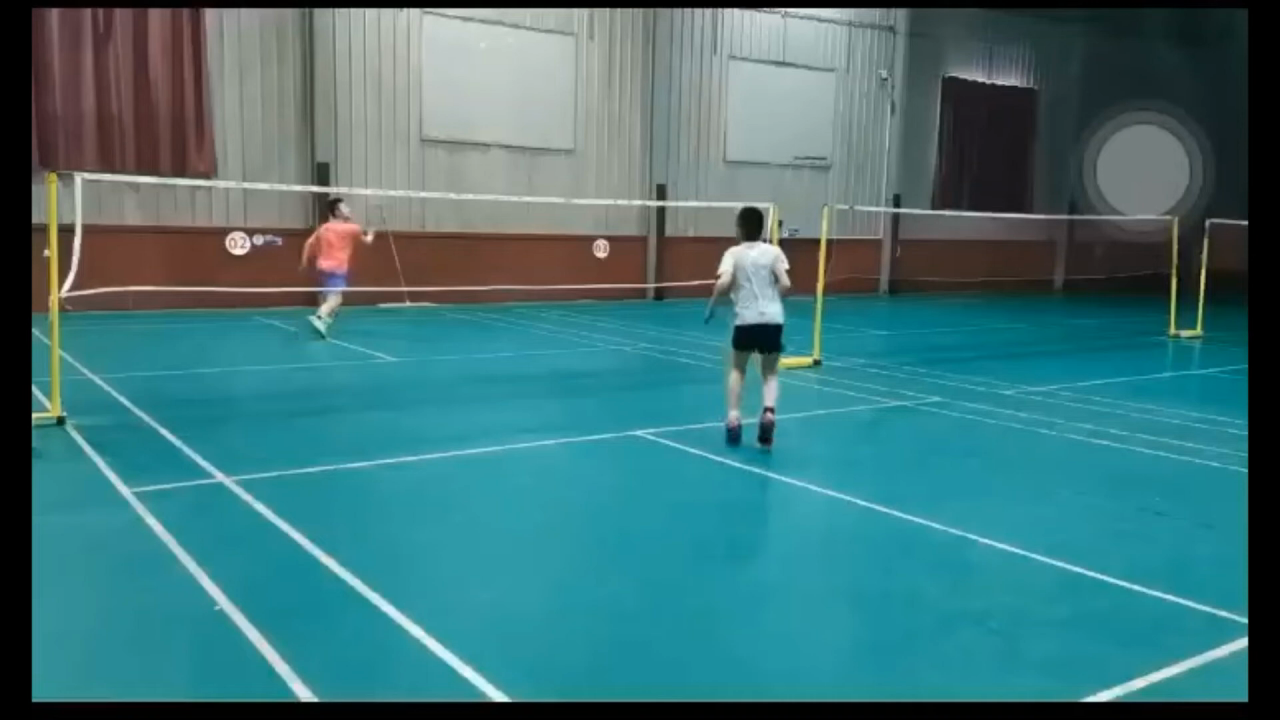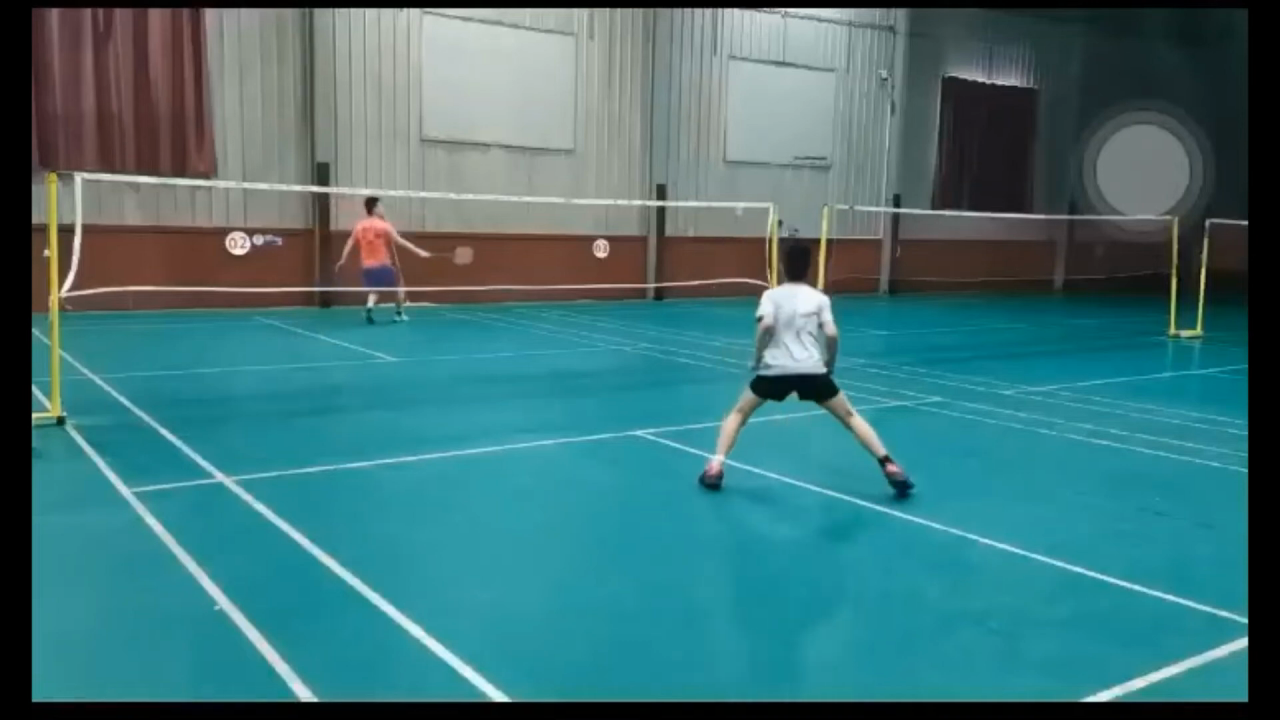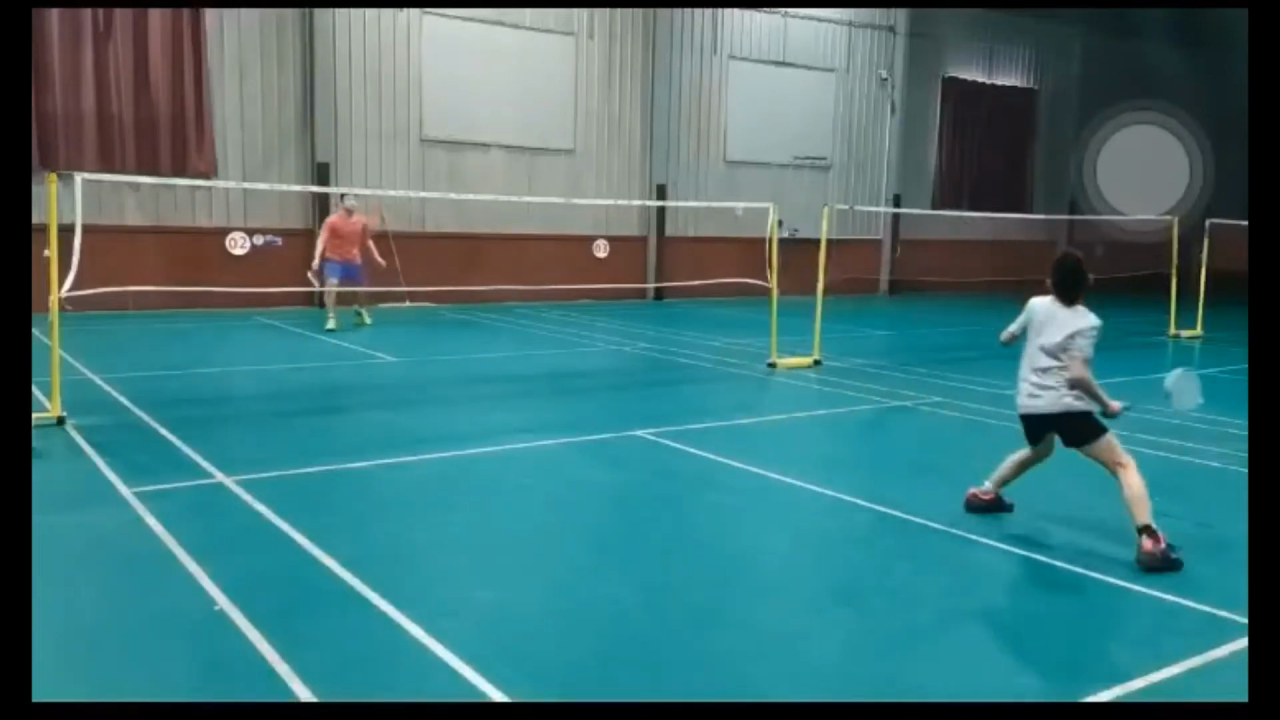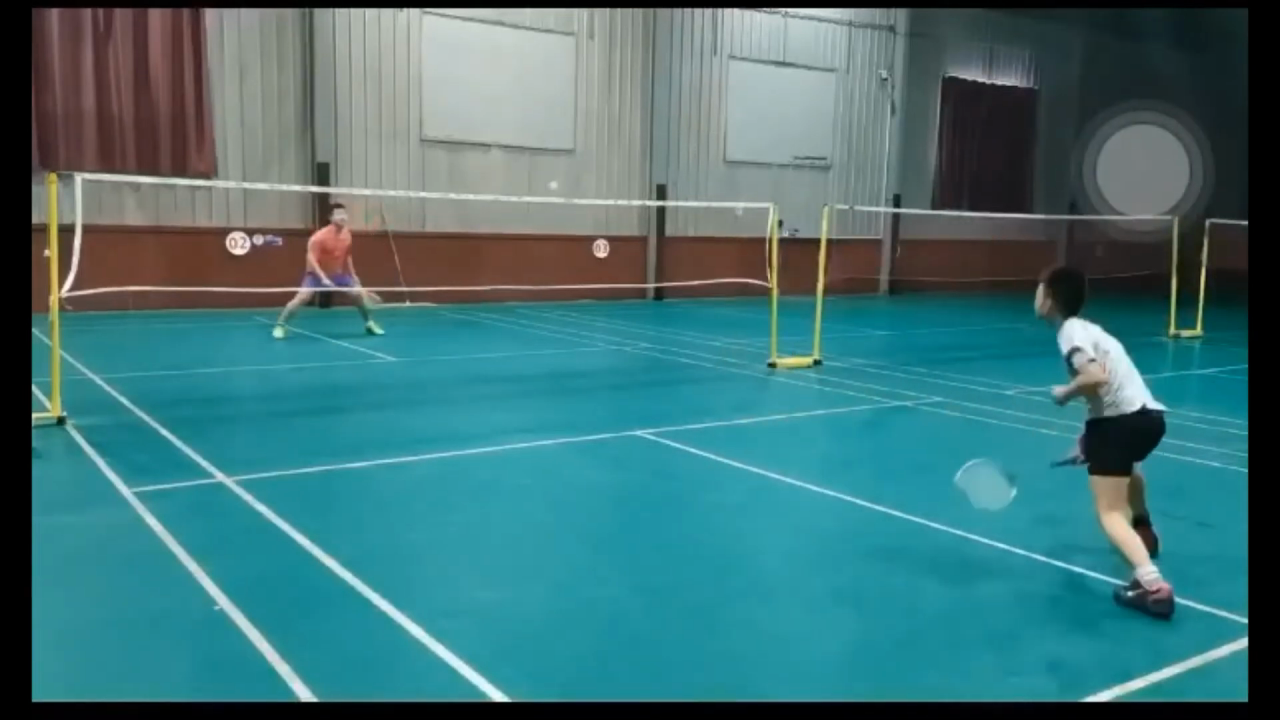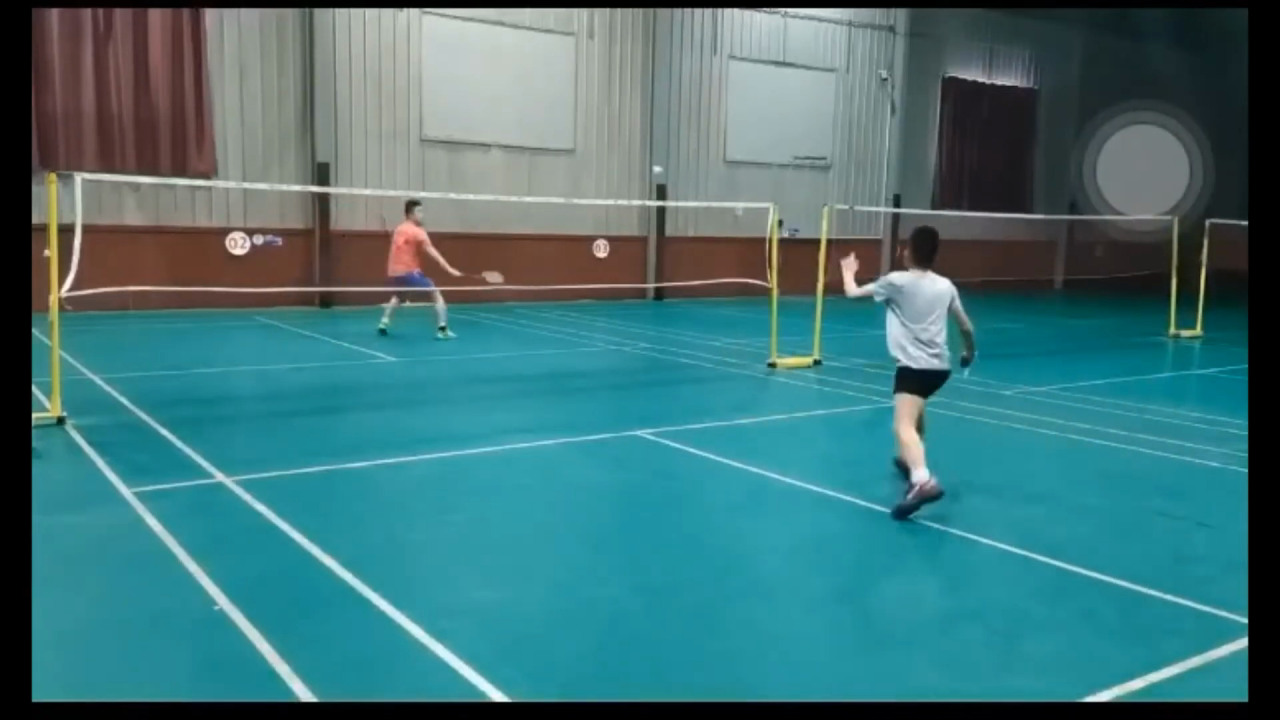
dt=0.7s
person 1, frame 1
left shoulder: (733, 254)
right shoulder: (774, 252)
left elbow: (723, 284)
right elbow: (785, 284)
left wrist: (710, 308)
left hip: (745, 320)
right hip: (772, 321)
left knee: (737, 370)
right knee: (770, 374)
left ankle: (734, 420)
right ankle: (768, 414)
person 1, frame 2
left shoulder: (771, 295)
right shoulder: (819, 299)
left elbow: (766, 326)
right elbow: (832, 335)
left wrist: (757, 358)
right wrist: (830, 363)
left hip: (775, 369)
right hip: (811, 370)
left knee: (738, 414)
right knee: (851, 418)
left ankle: (716, 467)
right ankle: (890, 468)
person 1, frame 3
left shoulder: (1035, 306)
right shoulder: (1088, 322)
left elbow: (1005, 338)
right elbow: (1077, 375)
right wrist: (1106, 403)
left hip: (1030, 407)
right hip: (1068, 409)
left knee: (1038, 452)
right knee: (1125, 466)
left ankle: (985, 492)
right ankle: (1149, 542)
person 1, frame 4
left shoulder: (1070, 334)
right shoulder: (1087, 328)
left elbow: (1096, 379)
left wrist: (1065, 393)
right wrist: (1088, 438)
left hip: (1118, 419)
right hip: (1151, 416)
left knee: (1111, 513)
right knee: (1123, 466)
left ankle: (1153, 586)
right ankle: (1143, 531)
person 1, frame 5
left shoulder: (896, 282)
right shoulder: (946, 286)
left elbow: (855, 294)
right elbow: (967, 328)
left wrist: (847, 272)
right wrist: (969, 353)
left hip: (913, 366)
right hip: (940, 366)
left knee: (904, 428)
right knee: (913, 411)
left ankle: (923, 483)
right ankle: (911, 460)
